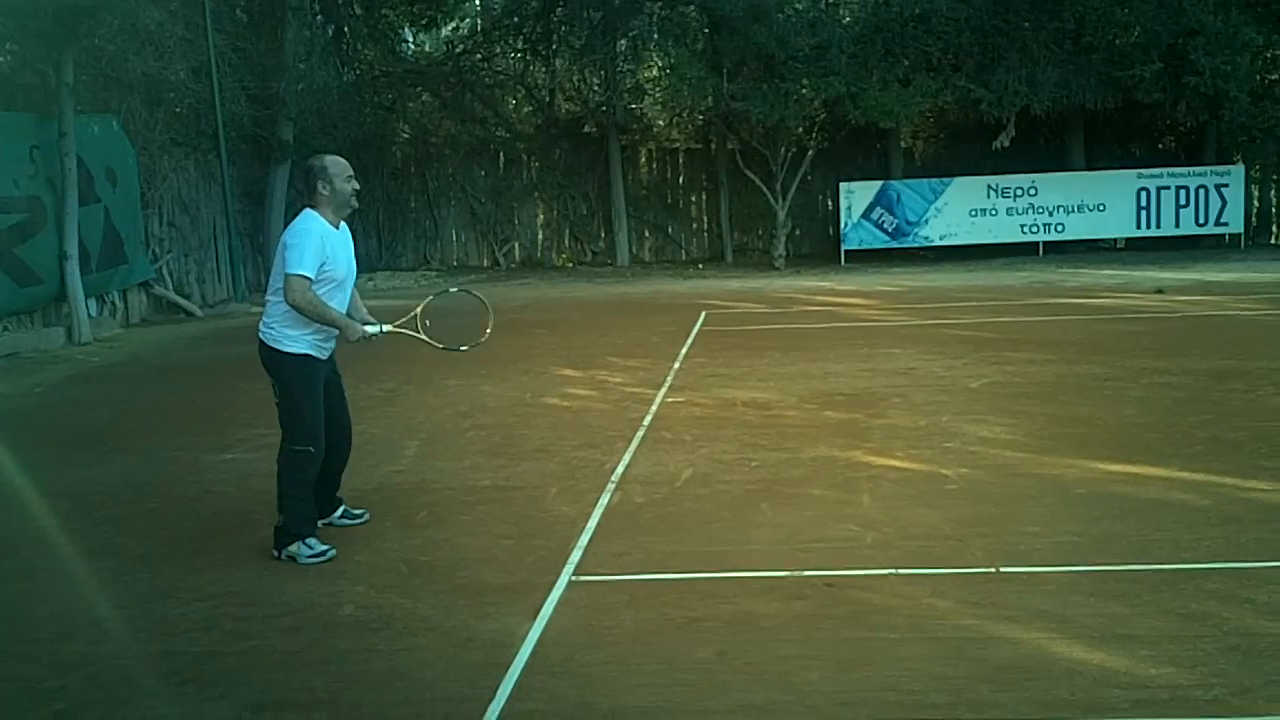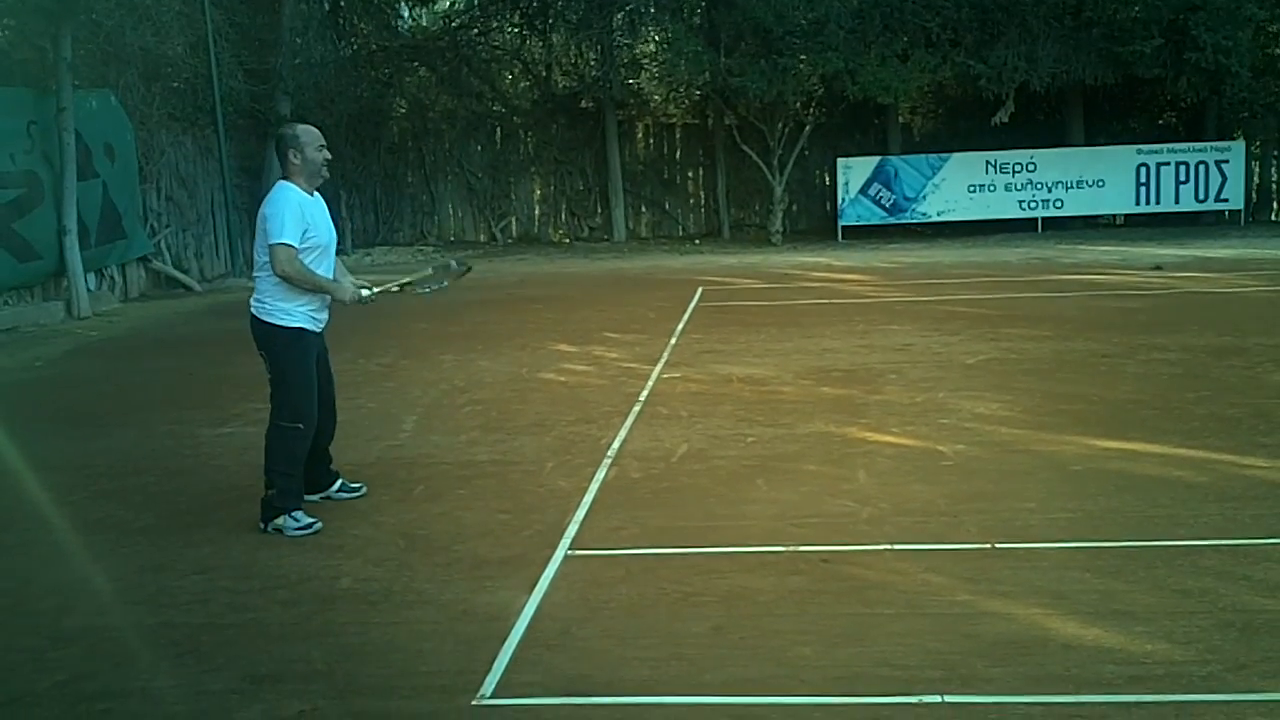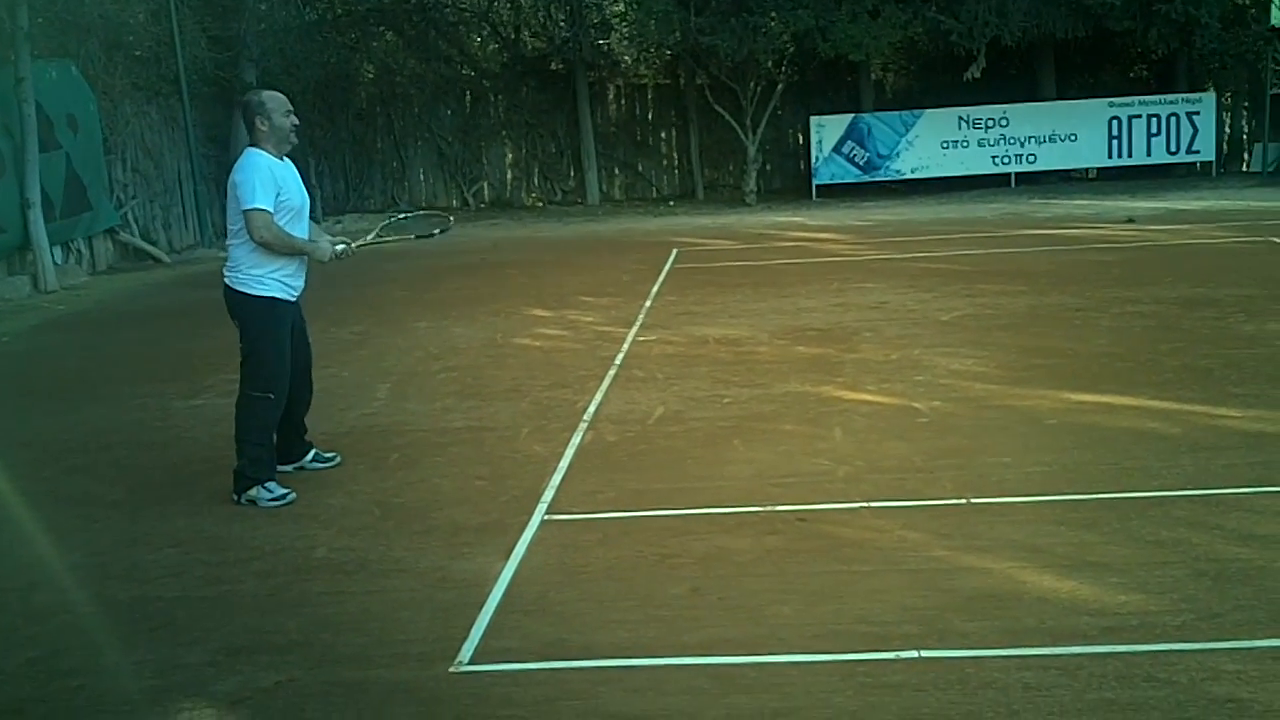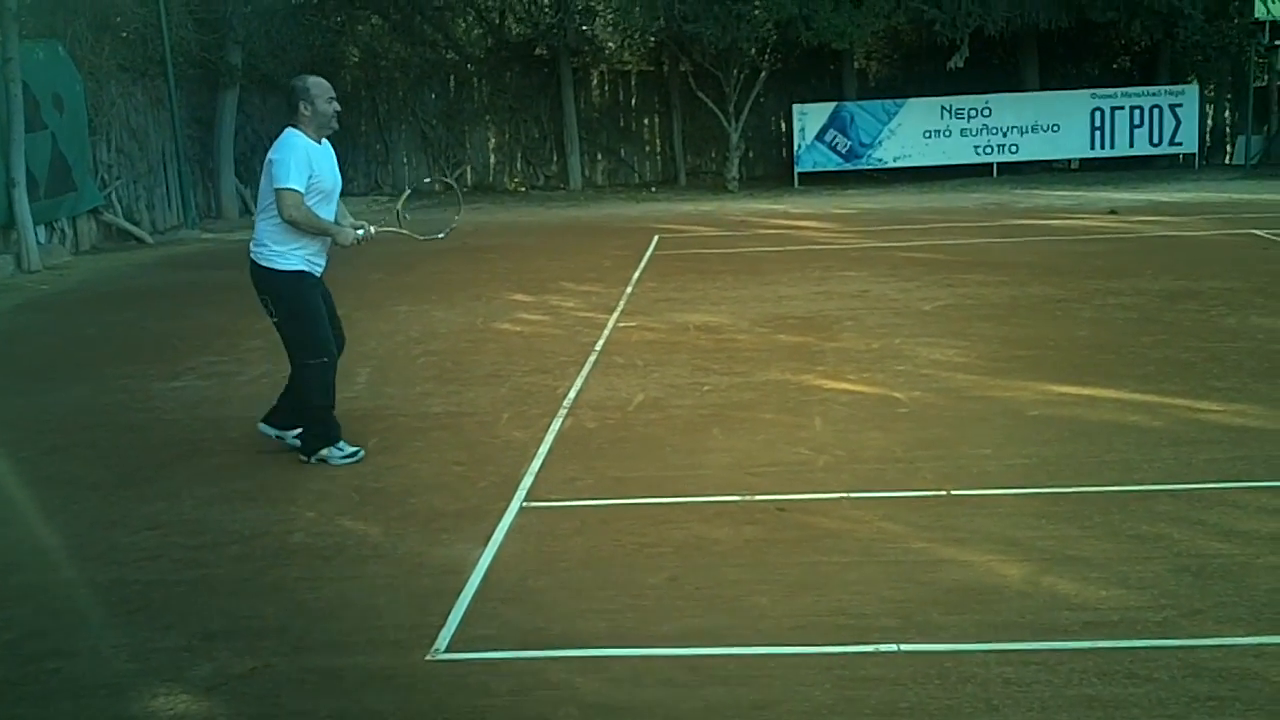
dt=0.7s
person 1, frame 1
left shoulder: (341, 230)
right shoulder: (308, 232)
right elbow: (297, 295)
left wrist: (361, 315)
right wrist: (344, 325)
left hip: (318, 351)
right hip: (290, 351)
left knee: (337, 433)
right knee: (305, 442)
left ankle: (324, 506)
right ankle: (292, 536)
person 1, frame 2
left shoulder: (314, 200)
right shoulder: (286, 201)
right elbow: (285, 265)
left wrist: (348, 280)
right wrist: (334, 289)
left hip: (306, 325)
right hip: (282, 326)
left knee: (322, 409)
right knee: (295, 416)
left ankle: (318, 480)
right ankle: (279, 509)
person 1, frame 3
left shoulder: (284, 165)
right shoulder: (255, 167)
right elbow: (262, 231)
left wrist: (324, 238)
right wrist: (311, 249)
left hip: (282, 295)
right hip: (257, 296)
left knee: (299, 376)
right knee: (265, 387)
left ankle: (292, 450)
right ankle: (251, 480)
person 1, frame 4
left shoulder: (322, 148)
right shoulder: (292, 148)
left elbow: (327, 199)
right elbow: (291, 210)
left wrist: (349, 222)
right wrist: (335, 232)
left hip: (304, 269)
right hip: (281, 269)
left knee: (331, 344)
right knee: (318, 354)
left ankle: (283, 420)
right ankle: (320, 441)
